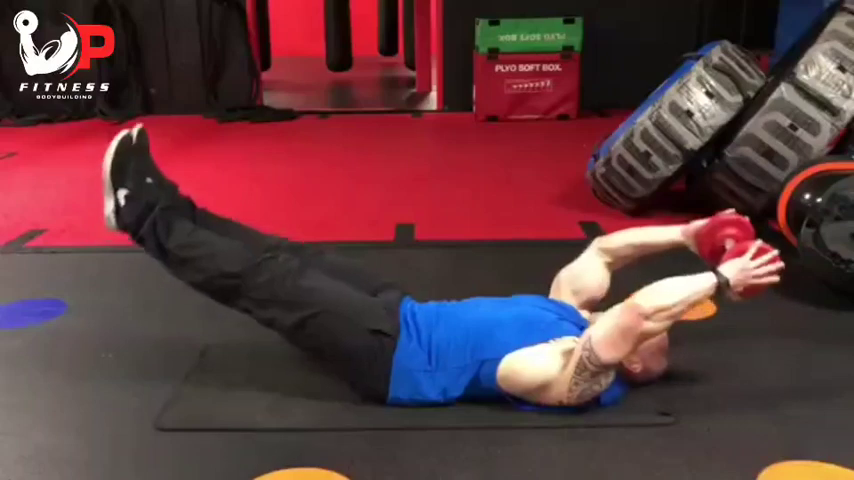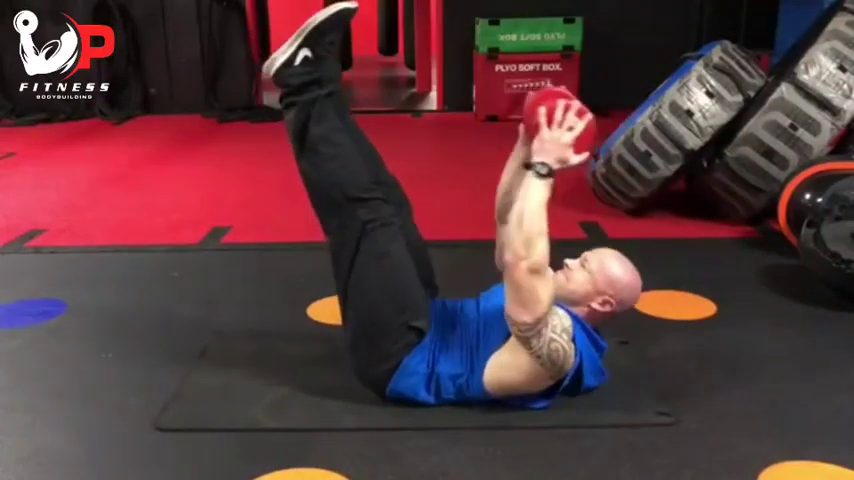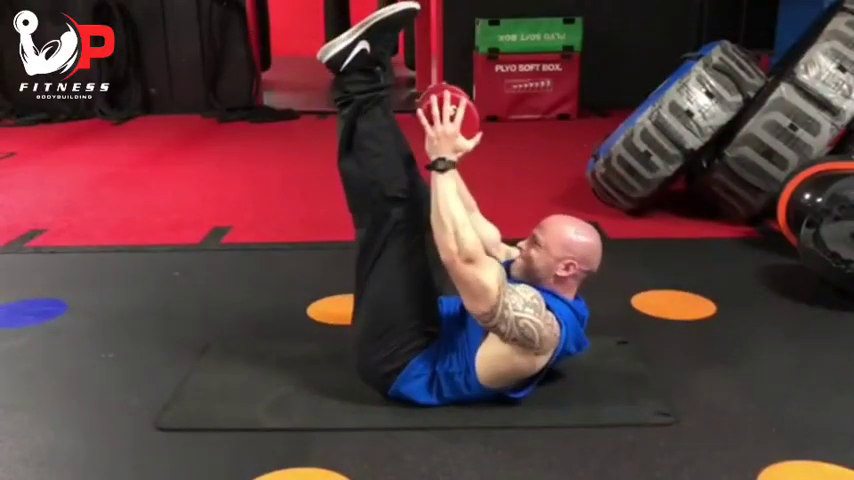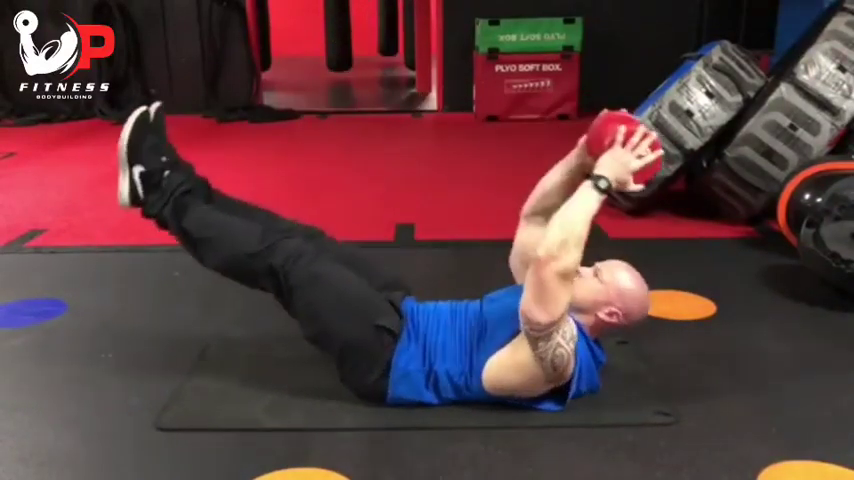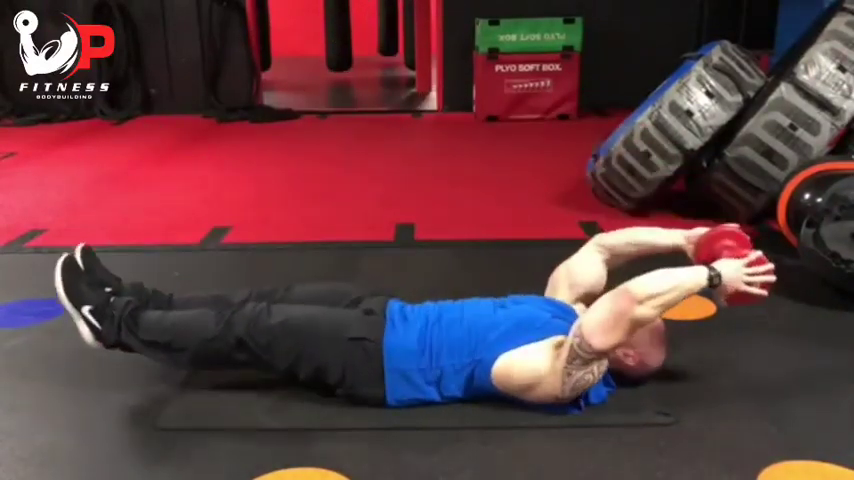
dt=1s
person 1, frame 1
left shoulder: (581, 378)
right shoulder: (571, 314)
left elbow: (639, 312)
right elbow: (603, 249)
left wrist: (719, 278)
right wrist: (685, 234)
left hip: (394, 358)
right hip: (405, 315)
left knee: (278, 282)
right knee: (297, 262)
left ankle: (151, 219)
right ankle: (161, 208)
person 1, frame 2
left shoulder: (556, 346)
right shoulder: (556, 307)
left elbow: (522, 261)
right elbow: (508, 219)
left wrist: (541, 167)
right wrist: (528, 147)
left hip: (401, 359)
right hip: (425, 328)
left knee: (367, 213)
right knee: (384, 203)
left ankle: (309, 92)
right ankle: (314, 88)
person 1, frame 3
left shoulder: (537, 325)
right shoulder: (535, 280)
left elbow: (461, 257)
right elbow: (474, 225)
left wrist: (442, 163)
right wrist: (445, 155)
left hip: (401, 361)
right hip: (428, 333)
left knee: (395, 213)
right knee: (411, 207)
left ankle: (363, 86)
person 1, frame 4
left shoulder: (561, 356)
right shoulder: (552, 313)
left elbow: (551, 262)
right elbow: (534, 221)
left wrist: (600, 183)
right wrist: (582, 161)
left hip: (391, 360)
right hip: (407, 319)
left knee: (288, 261)
right knee: (305, 243)
left ankle: (168, 198)
right ankle: (172, 188)
person 1, frame 5
left shoulder: (570, 375)
right shoulder: (568, 308)
left elbow: (629, 299)
right elbow: (603, 246)
left wrist: (710, 274)
right wrist: (691, 240)
left hip: (384, 362)
right hip: (392, 317)
left knee: (255, 331)
right knee: (268, 305)
left ankle: (121, 324)
right ankle: (130, 309)
